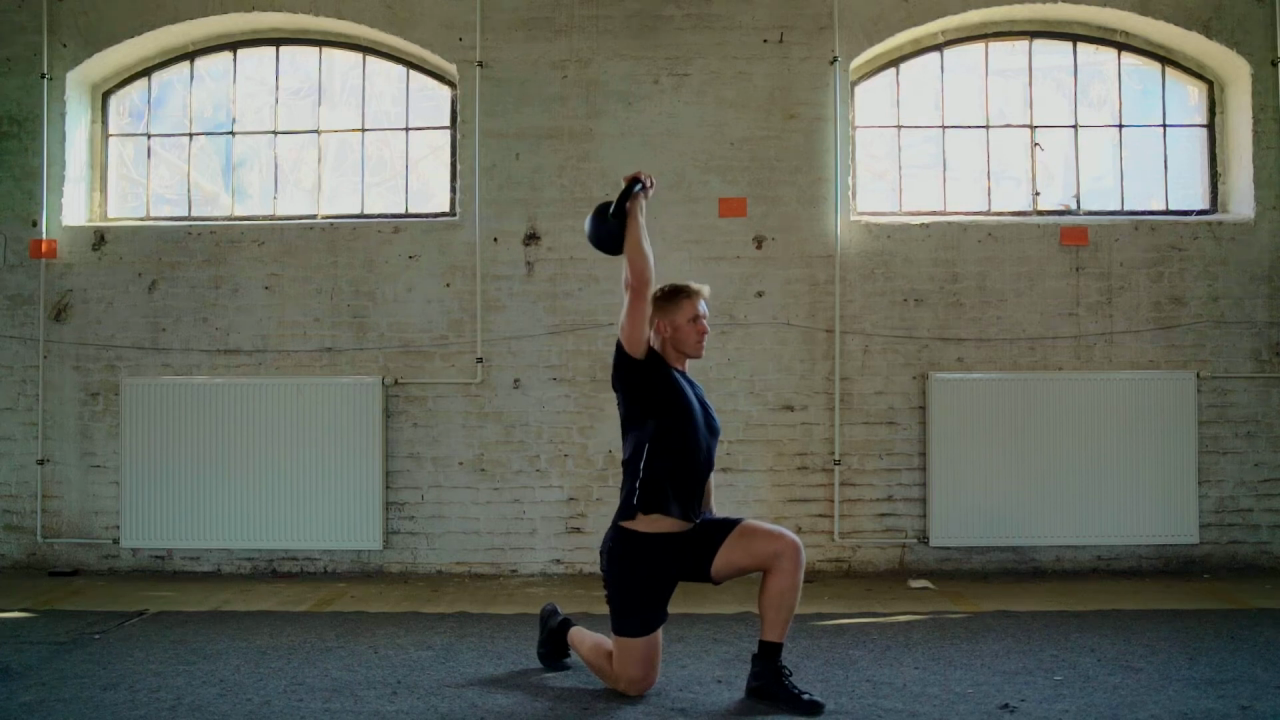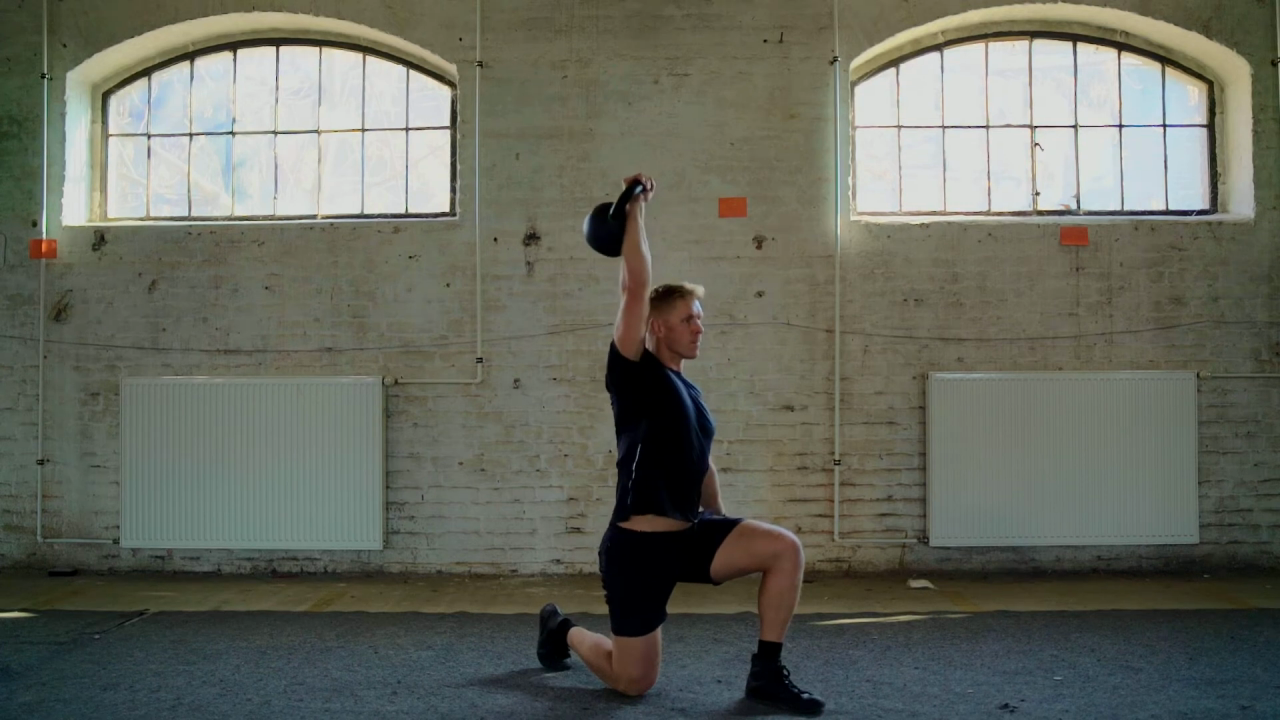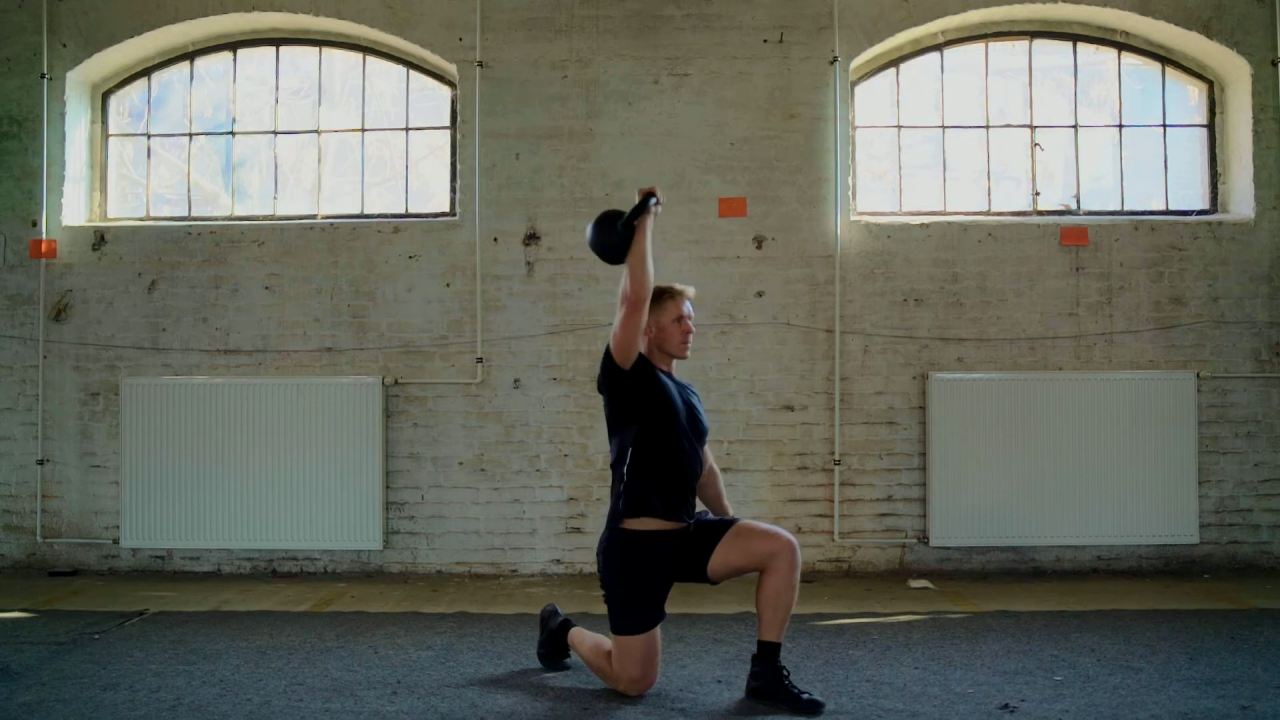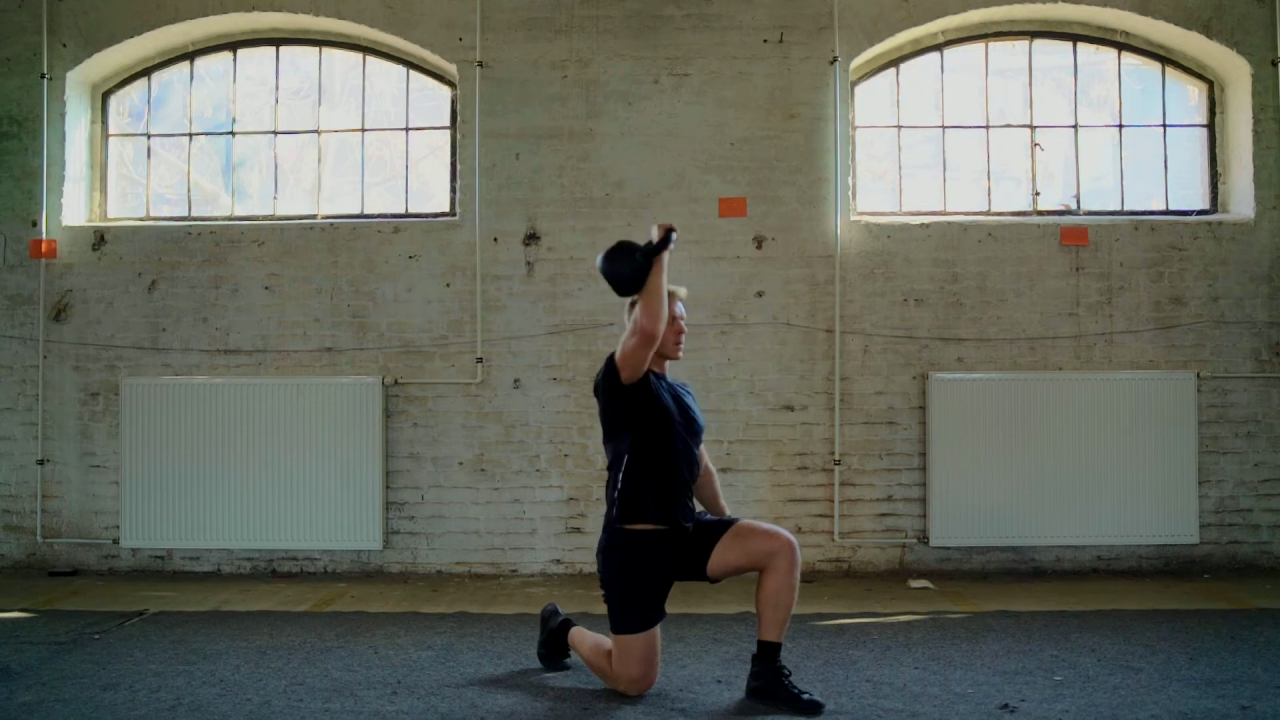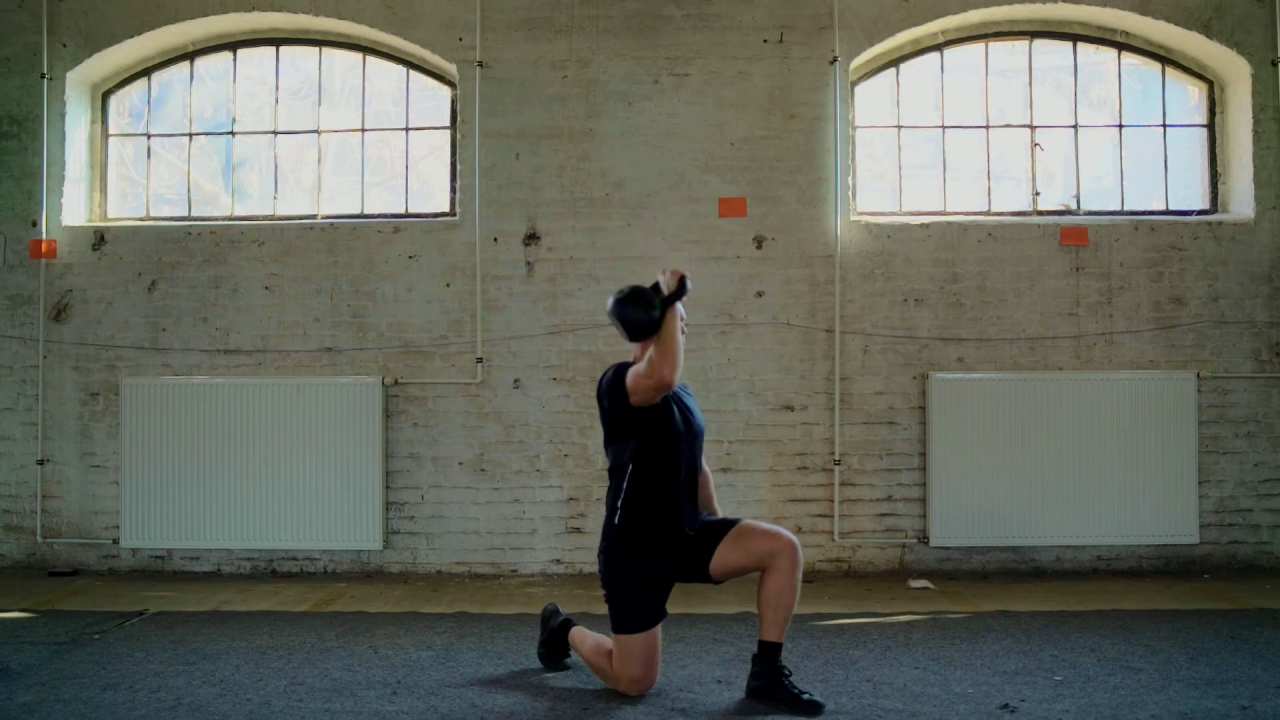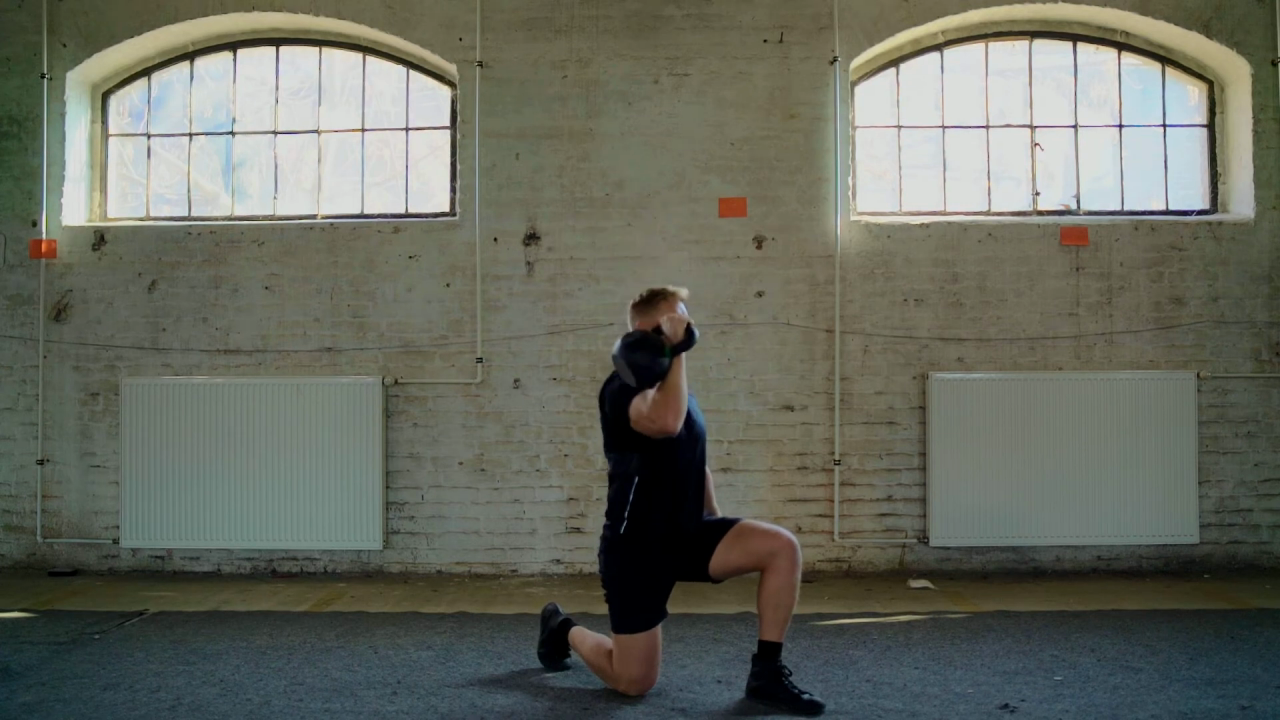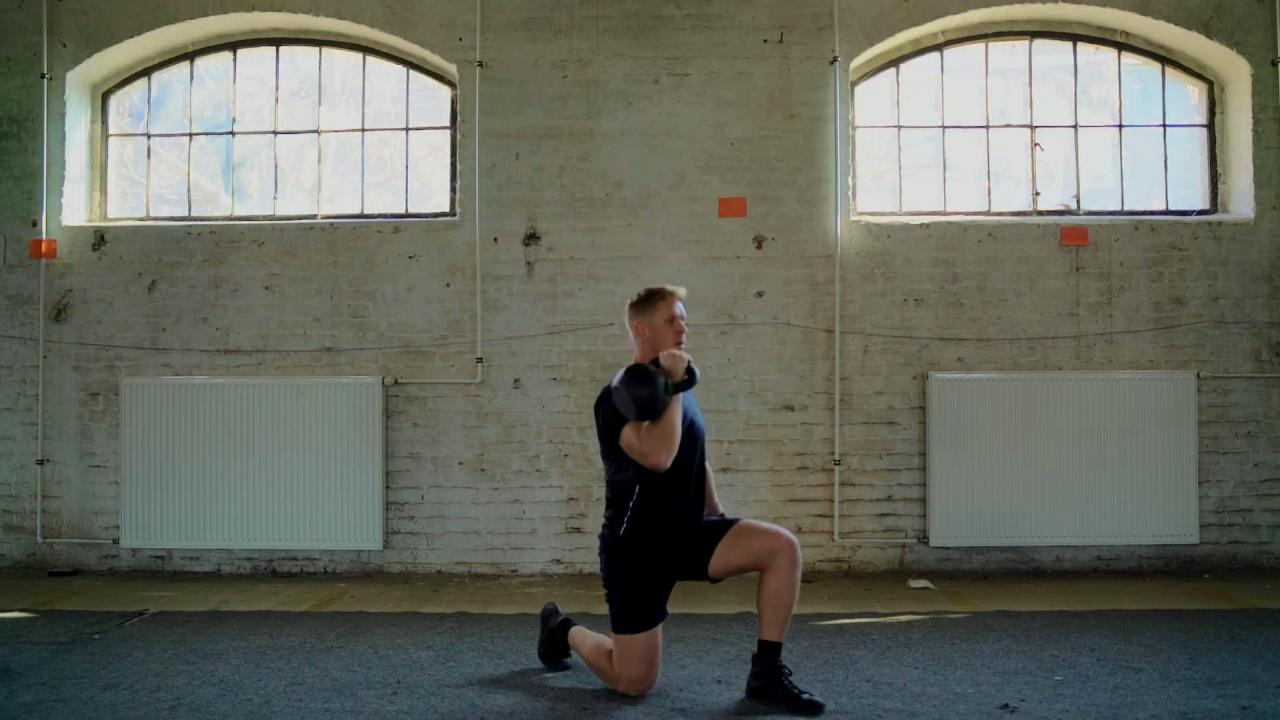
dt=0.2s
person 1, frame 1
left shoulder: (690, 391)
right shoulder: (640, 373)
right elbow: (638, 287)
left wrist: (711, 529)
right wrist: (635, 207)
left hip: (687, 537)
right hip: (639, 548)
left knee: (785, 549)
left ankle: (767, 673)
right ankle: (562, 629)
person 1, frame 2
left shoulder: (688, 392)
right shoulder: (633, 373)
right elbow: (635, 288)
left wrist: (722, 528)
right wrist: (634, 209)
left hip: (687, 536)
right hip: (637, 548)
left knee: (784, 549)
left ankle: (766, 673)
right ankle: (562, 630)
person 1, frame 3
left shoulder: (685, 395)
right shoulder: (625, 376)
left elbow: (703, 467)
right elbow: (635, 300)
left wrist: (730, 530)
right wrist: (643, 220)
left hip: (684, 533)
right hip: (635, 546)
left knee: (781, 547)
left ankle: (766, 673)
right ankle: (562, 630)
person 1, frame 4
left shoulder: (681, 392)
right shoulder: (618, 381)
left elbow: (700, 467)
right elbow: (648, 330)
left wrist: (727, 530)
right wrist: (657, 252)
left hip: (683, 532)
right hip: (634, 546)
left knee: (781, 547)
left ankle: (766, 673)
right ankle: (562, 631)
person 1, frame 5
left shoulder: (680, 394)
right shoulder: (619, 381)
right elbow: (664, 375)
left wrist: (717, 529)
right wrist: (667, 300)
left hip: (685, 533)
right hip: (636, 547)
left knee: (782, 547)
right knee: (634, 682)
left ankle: (766, 674)
right ankle: (563, 630)
person 1, frame 6
left shoulder: (676, 386)
right shoulder: (623, 387)
right elbow: (668, 423)
left wrist: (717, 525)
right wrist: (672, 351)
left hip: (685, 534)
right hip: (636, 547)
left knee: (782, 547)
right knee: (634, 682)
left ankle: (766, 673)
right ankle: (564, 630)
person 1, frame 7
left shoulder: (676, 389)
right shoulder: (619, 397)
right elbow: (659, 456)
left wrist: (719, 521)
right wrist: (670, 383)
left hip: (686, 533)
right hip: (636, 547)
left knee: (782, 547)
right knee: (635, 682)
left ankle: (766, 673)
right ankle: (564, 630)
